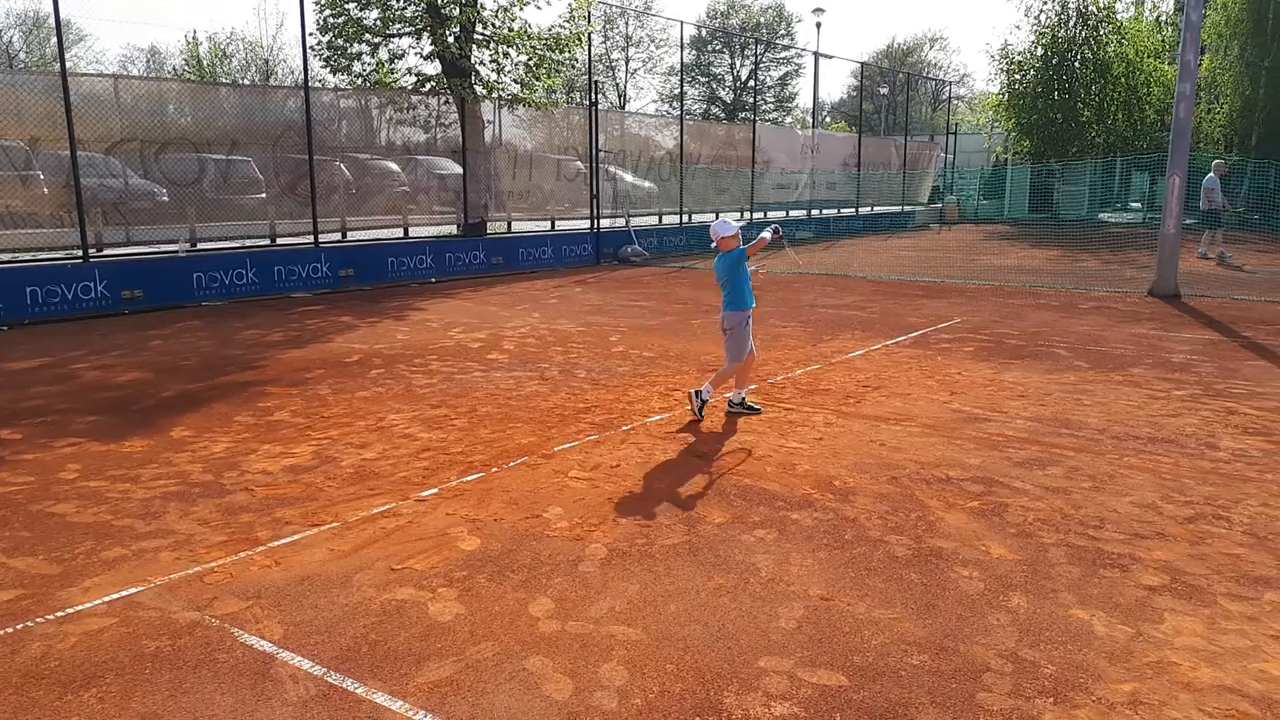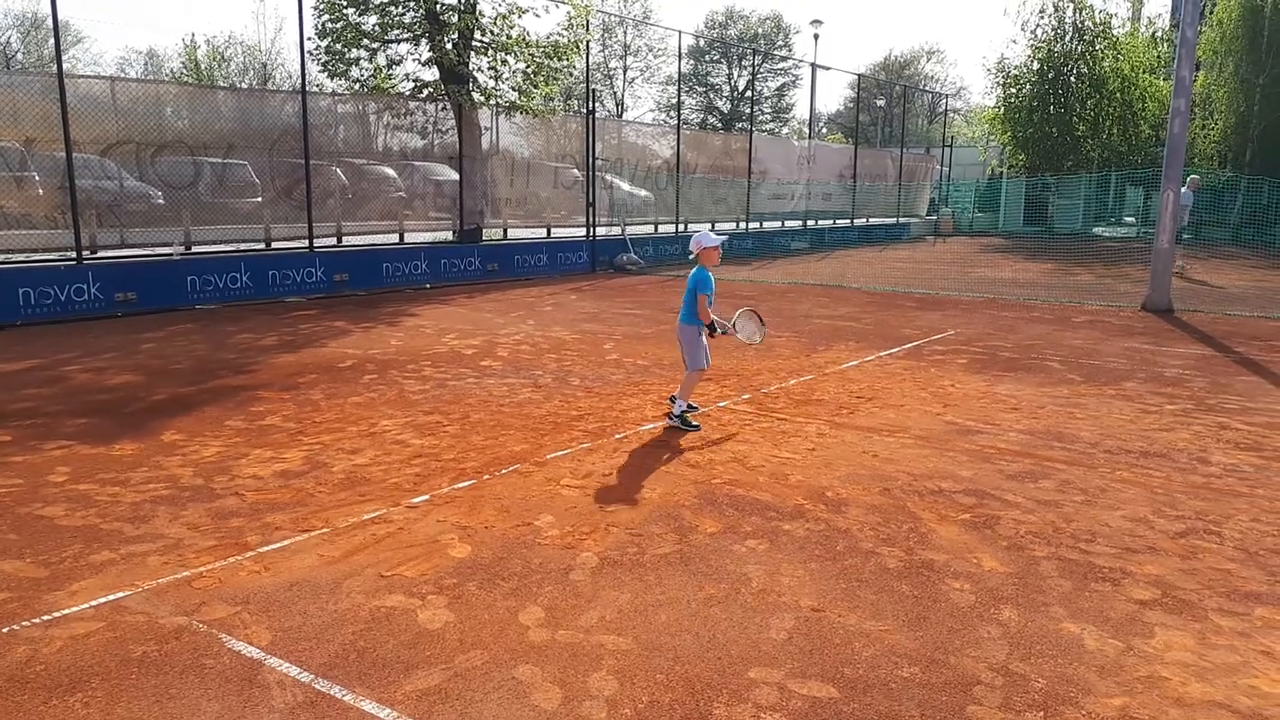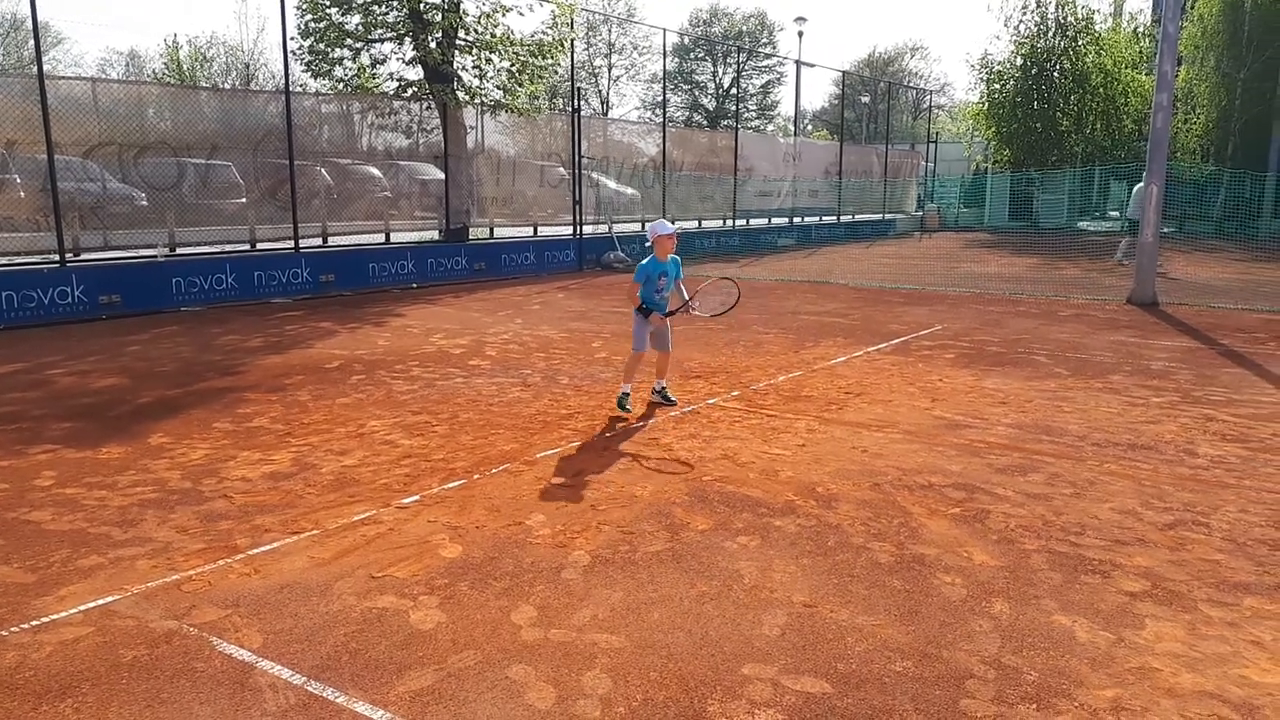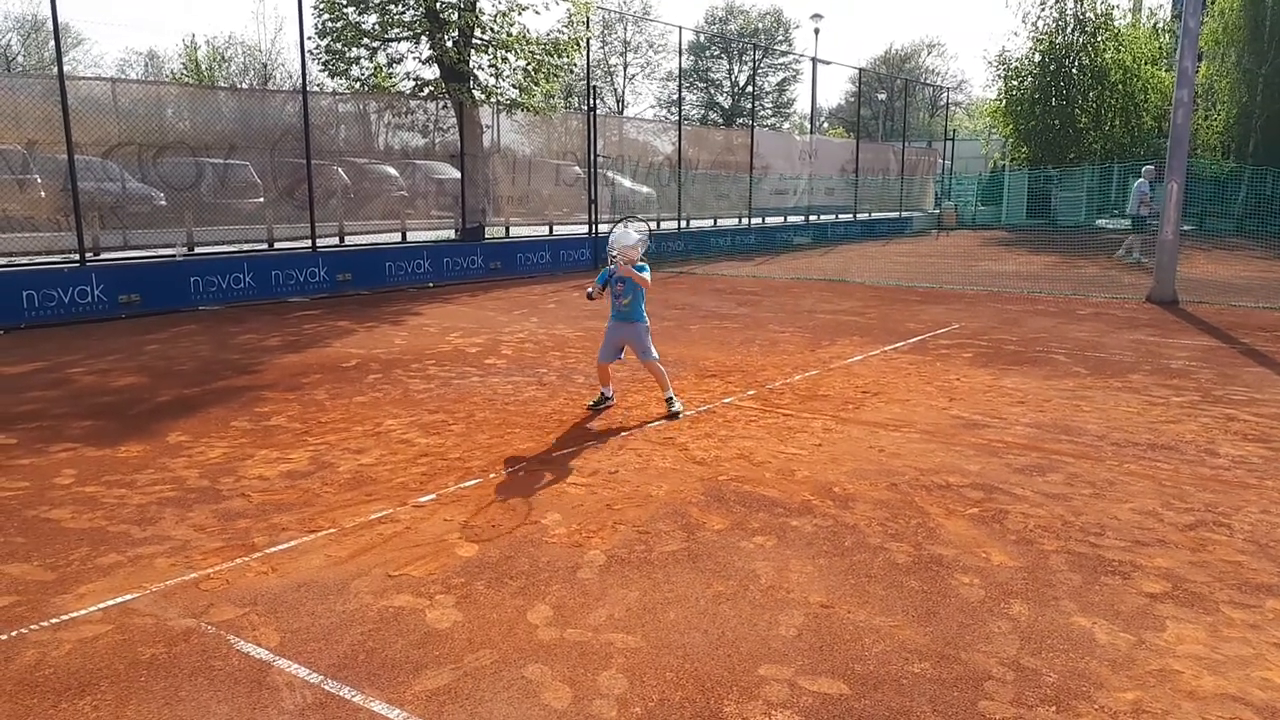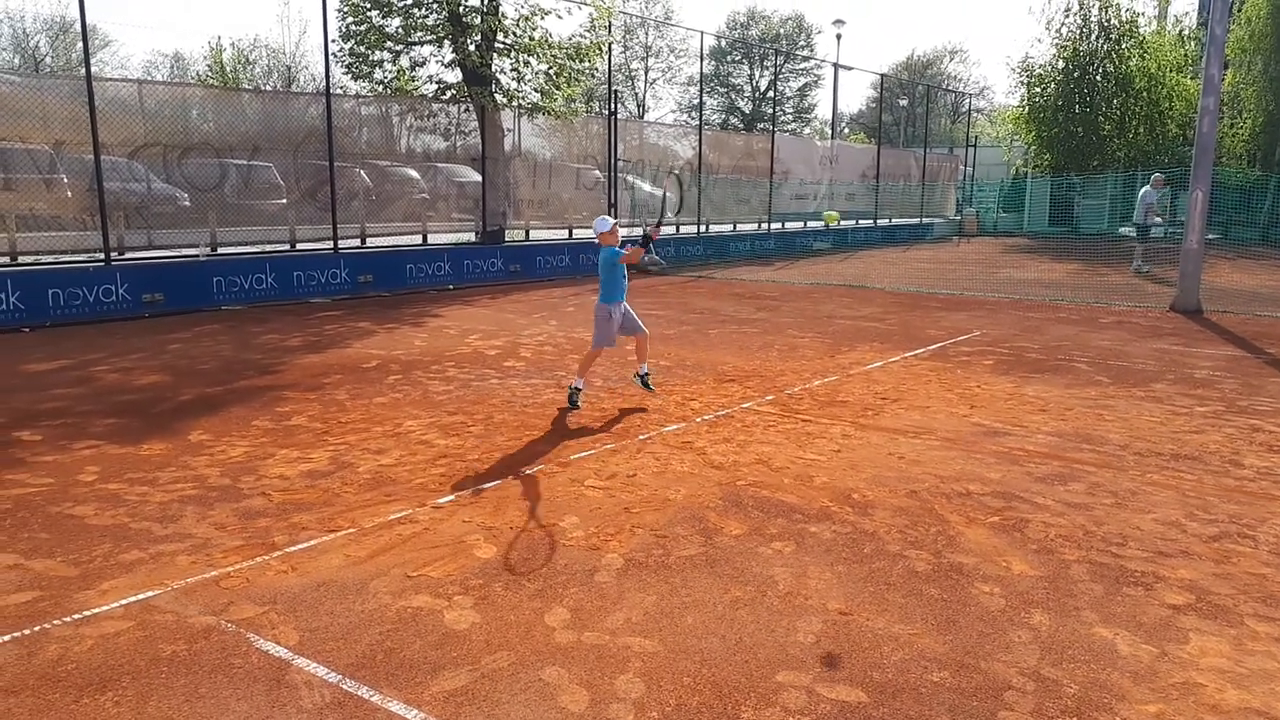
dt=0.7s
person 1, frame 1
left shoulder: (719, 261)
right shoulder: (734, 257)
right elbow: (761, 242)
right wrist: (772, 230)
left hip: (733, 315)
right hip: (738, 317)
left knee: (750, 359)
right knee: (736, 364)
left ankle: (738, 400)
right ankle: (701, 395)
person 1, frame 2
left shoulder: (697, 274)
right shoulder: (705, 278)
right elbow: (702, 309)
left wrist: (717, 322)
right wrist: (713, 328)
left hip: (692, 326)
right hip: (691, 328)
left knee: (702, 367)
right knee: (696, 371)
left ankle: (679, 398)
right ankle: (677, 414)
person 1, frame 3
left shoulder: (675, 262)
right shoulder: (645, 266)
left elbow: (678, 285)
right elbow: (631, 294)
left wrist: (686, 299)
right wrist: (648, 314)
left hip: (662, 315)
right hip: (644, 315)
left knee: (665, 353)
right knee: (638, 352)
left ankle: (658, 390)
right ankle: (624, 394)
person 1, frame 4
left shoulder: (641, 267)
right shoulder: (609, 272)
left elbow: (647, 283)
right elbow: (593, 291)
left wrist: (629, 271)
right wrist: (592, 292)
left hip: (637, 324)
right hip: (616, 325)
left knee: (650, 362)
right knee: (602, 363)
left ankle: (671, 399)
right ankle: (607, 396)
person 1, frame 5
left shoulder: (613, 251)
right shoulder: (609, 253)
right elbow: (632, 258)
right wrist: (647, 238)
left hip: (620, 305)
right hip: (607, 308)
left knee: (642, 335)
right knee: (597, 348)
left ankle: (642, 374)
right ankle: (575, 388)
